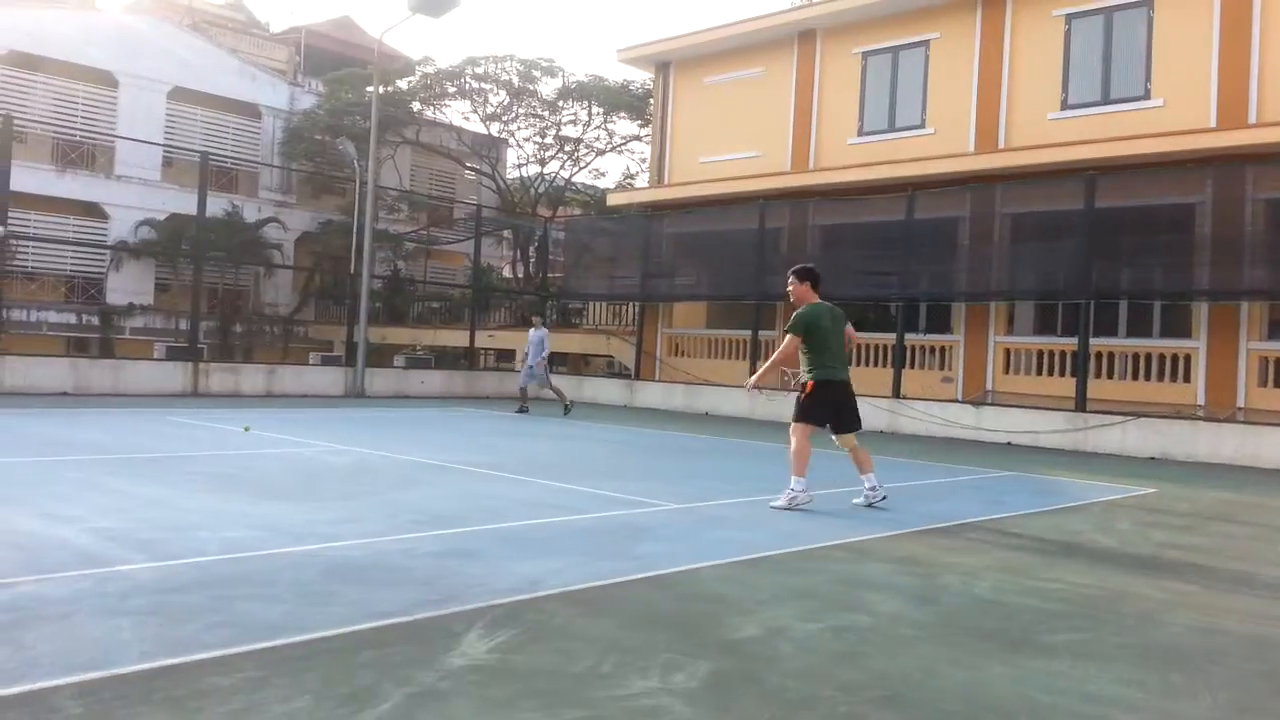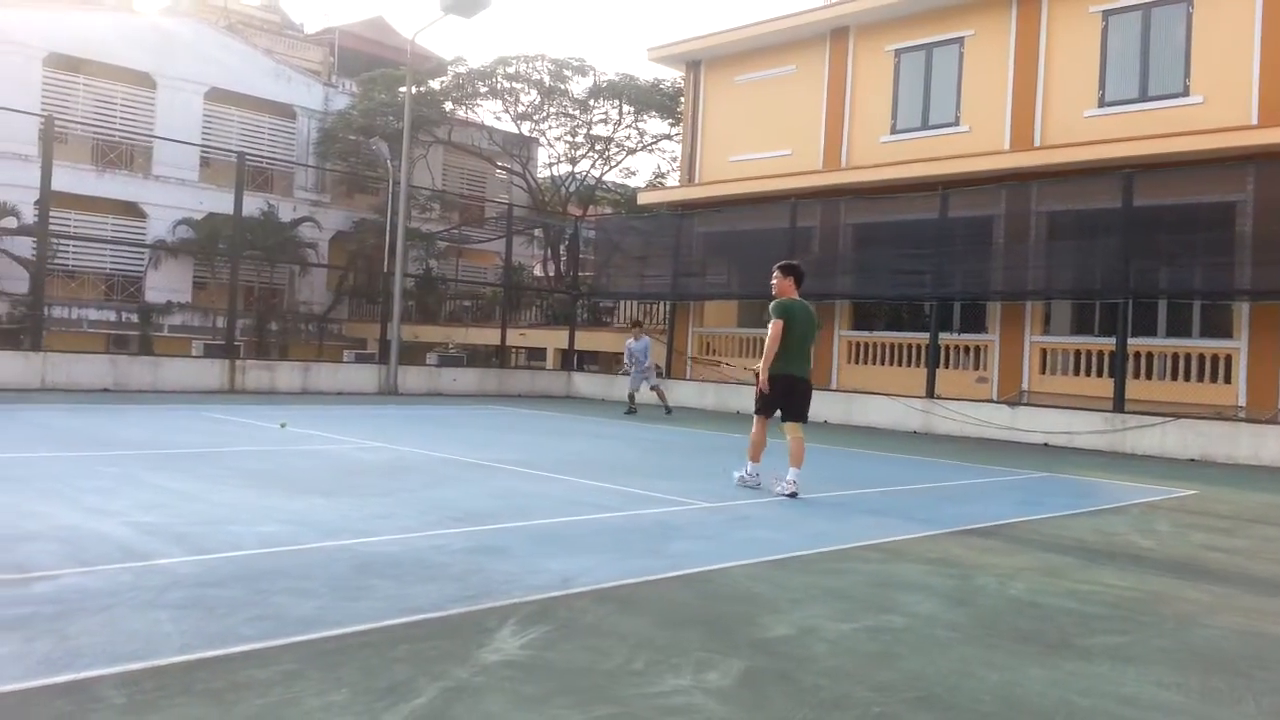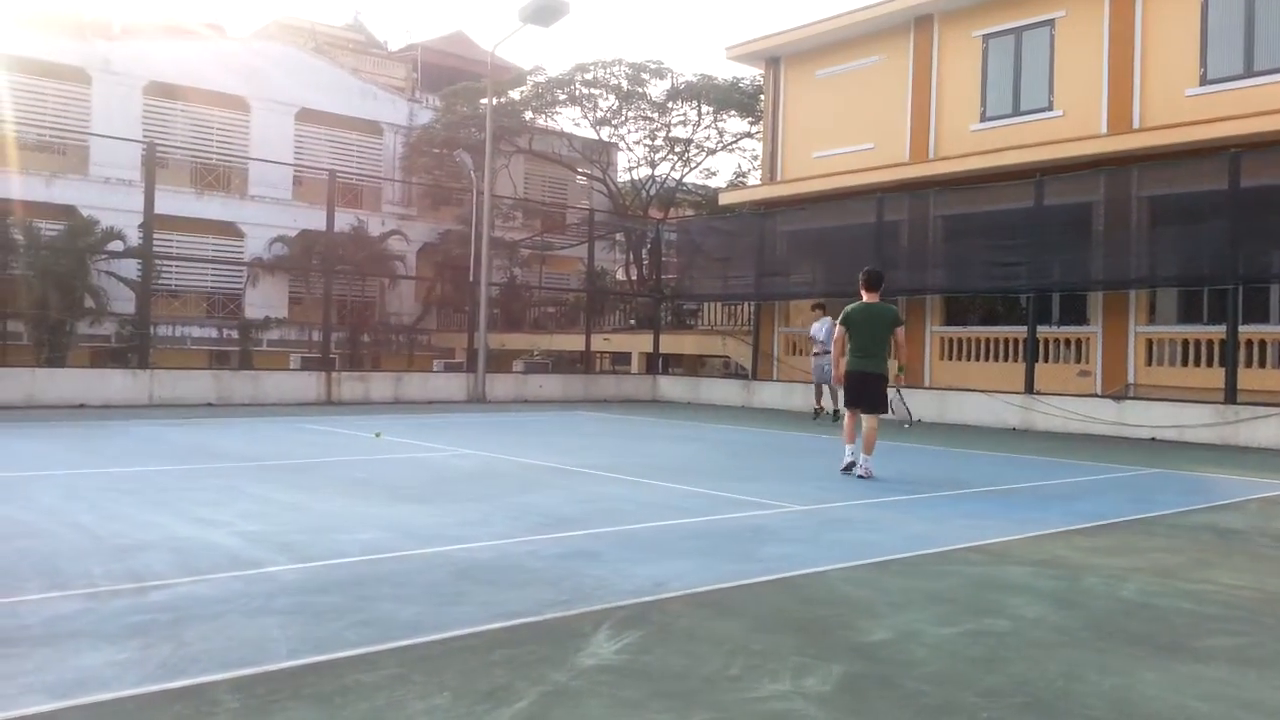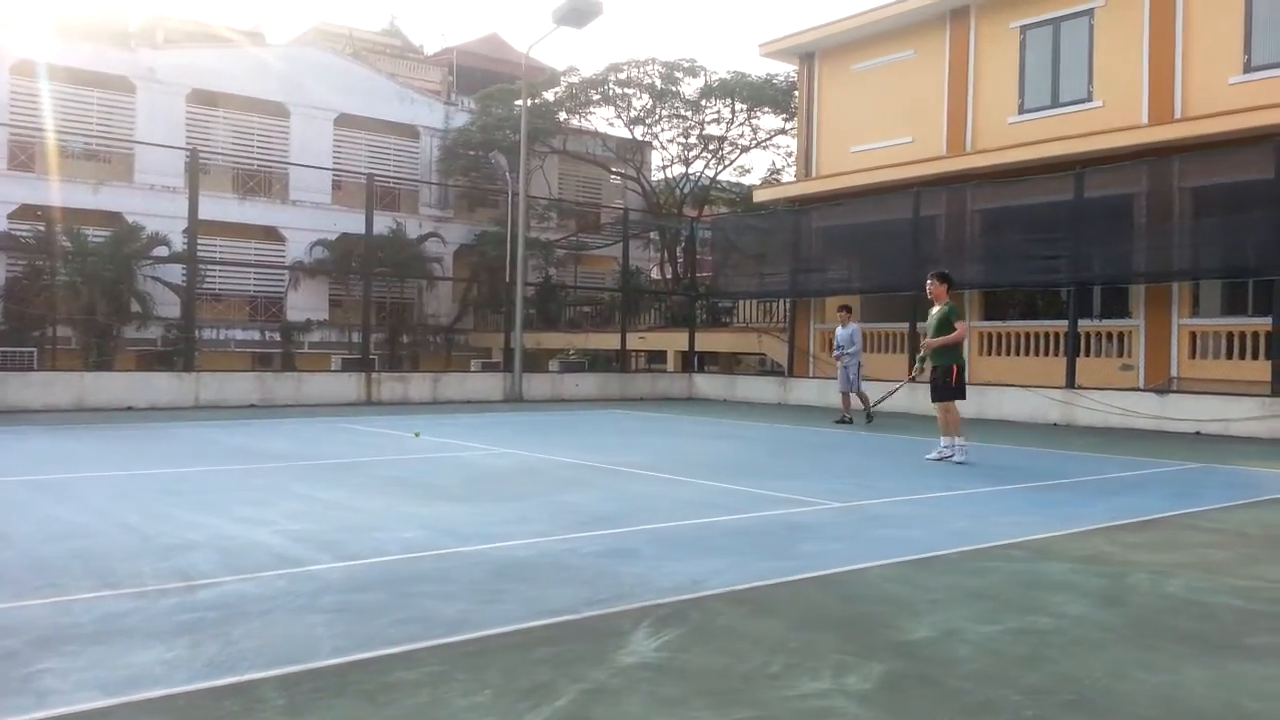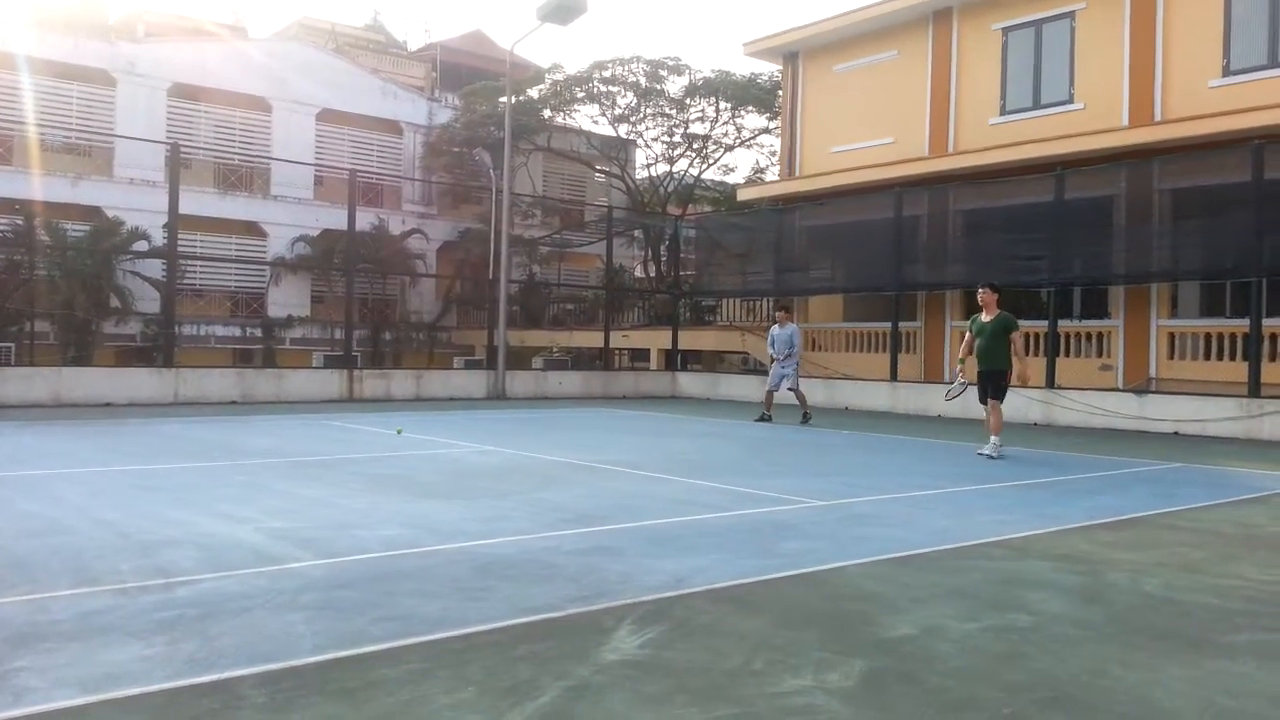
dt=1s
person 1, frame 1
left shoulder: (802, 315)
right shoulder: (835, 311)
left elbow: (786, 351)
right elbow: (852, 338)
left wrist: (760, 375)
left hip: (819, 381)
right hip: (842, 382)
left knee: (799, 430)
right knee: (847, 438)
left ankle: (798, 491)
right ankle: (873, 489)
person 1, frame 2
left shoulder: (779, 306)
right shoulder: (810, 312)
left elbow: (774, 336)
left wrist: (763, 367)
left hip: (777, 373)
right hip: (803, 377)
left knee: (760, 421)
right knee: (794, 429)
left ankle: (751, 472)
right ankle: (792, 480)
person 1, frame 3
left shoulder: (849, 311)
right shoulder: (892, 312)
left elbow: (838, 340)
right elbow: (900, 344)
left wrist: (837, 367)
right wrist: (900, 369)
left hip: (853, 370)
right hip: (878, 372)
left knee: (851, 413)
right knee: (871, 418)
left ankle: (849, 455)
right ankle: (864, 465)
person 1, frame 4
left shoulder: (952, 309)
right shoulder: (933, 311)
left elbow: (963, 332)
left wrist: (938, 342)
right wrist: (921, 359)
left hip: (951, 365)
right hip: (937, 365)
left knee: (947, 404)
right knee: (940, 407)
left ankle: (960, 445)
right ankle: (946, 446)
person 1, frame 5
left shoulder: (1006, 319)
right shoulder: (975, 320)
left elbow: (1018, 344)
right elbow: (967, 343)
left wrist: (1022, 367)
right wrist: (961, 362)
left hip: (1001, 371)
right hip: (983, 371)
left knee: (993, 404)
right knee: (987, 408)
left ankle: (995, 444)
right ankle: (994, 443)
